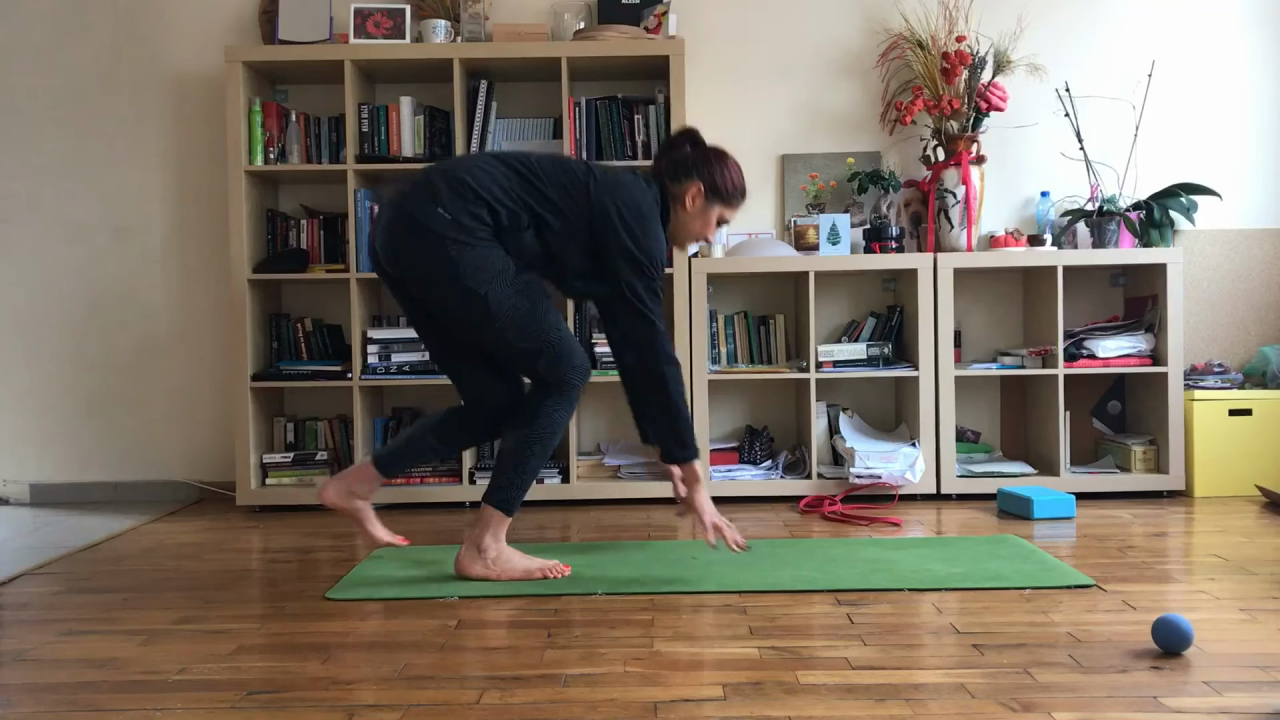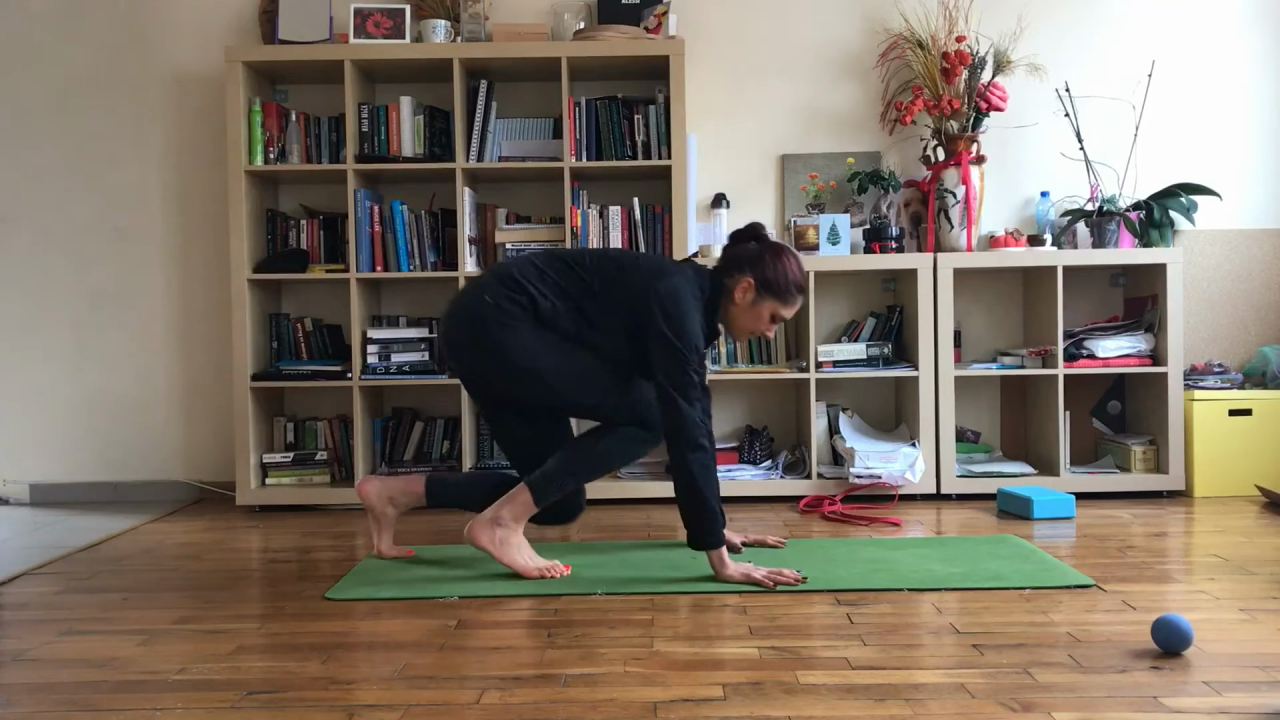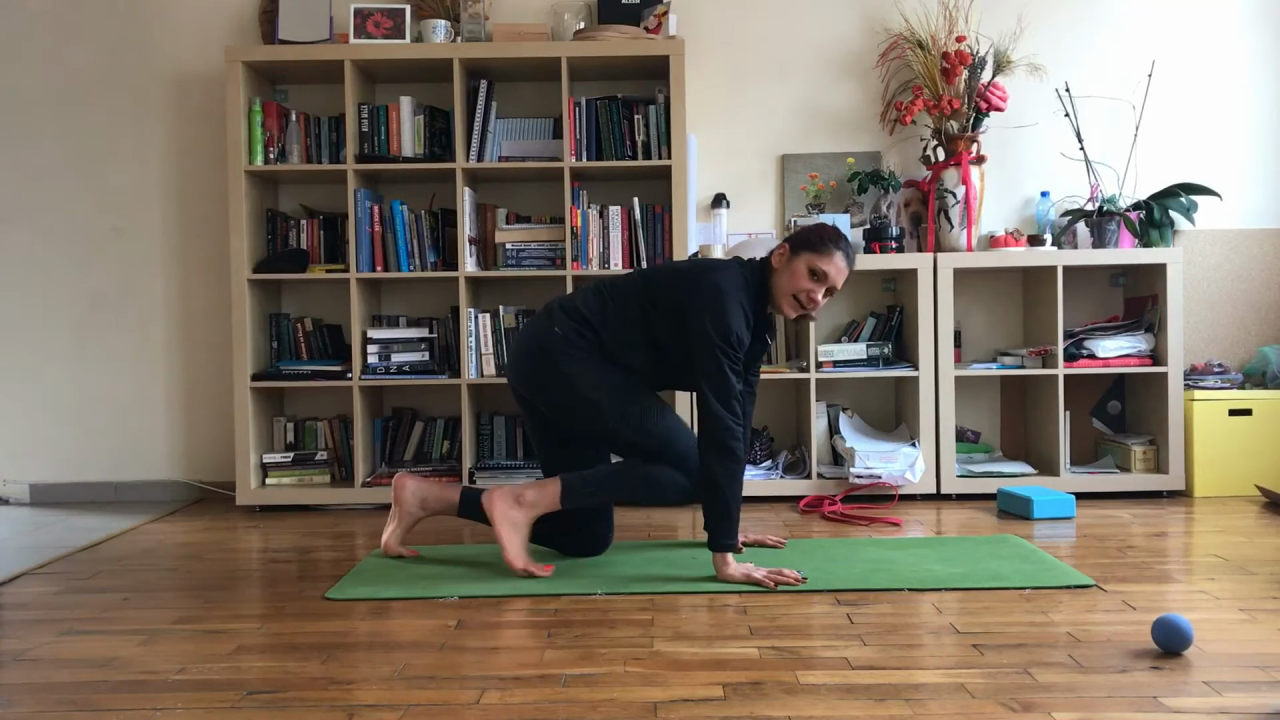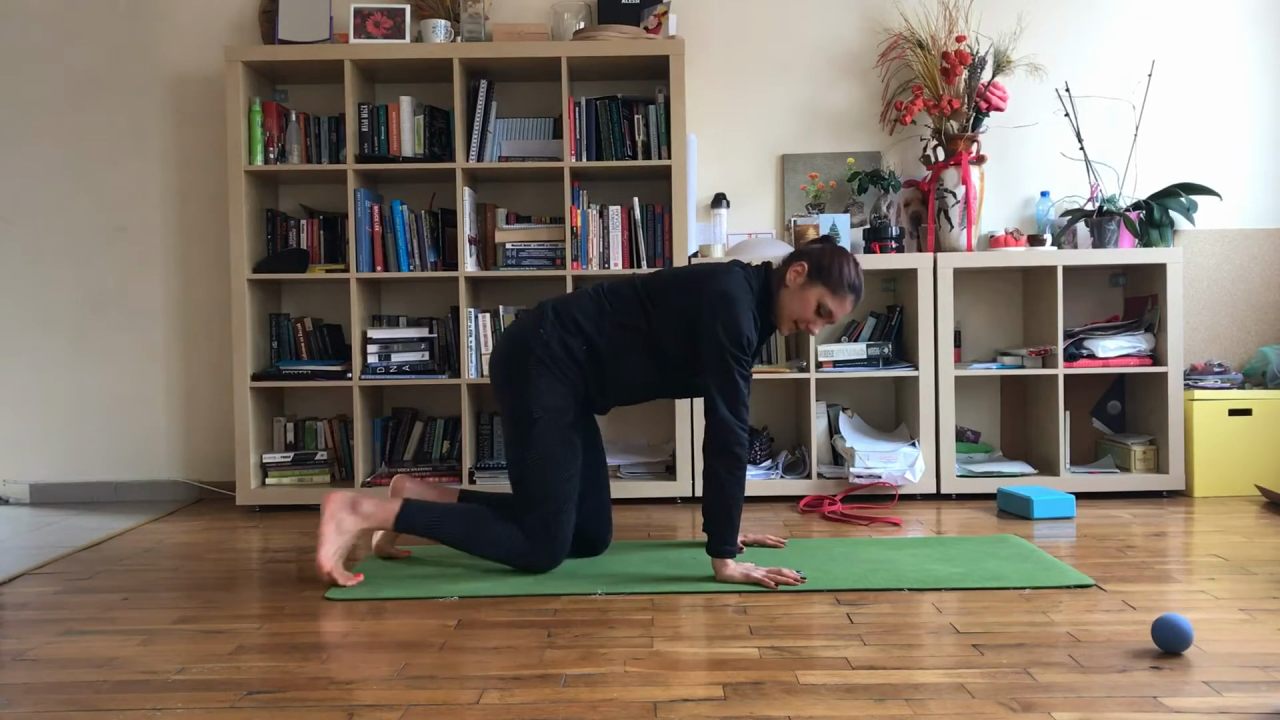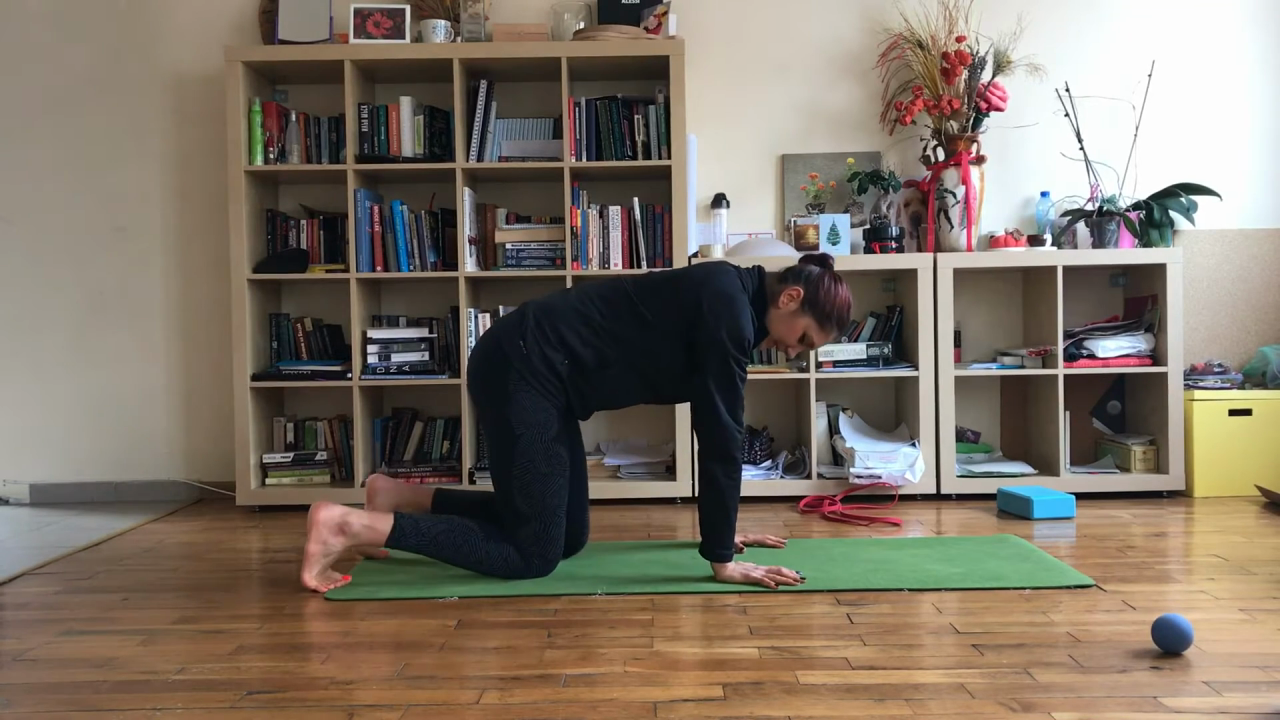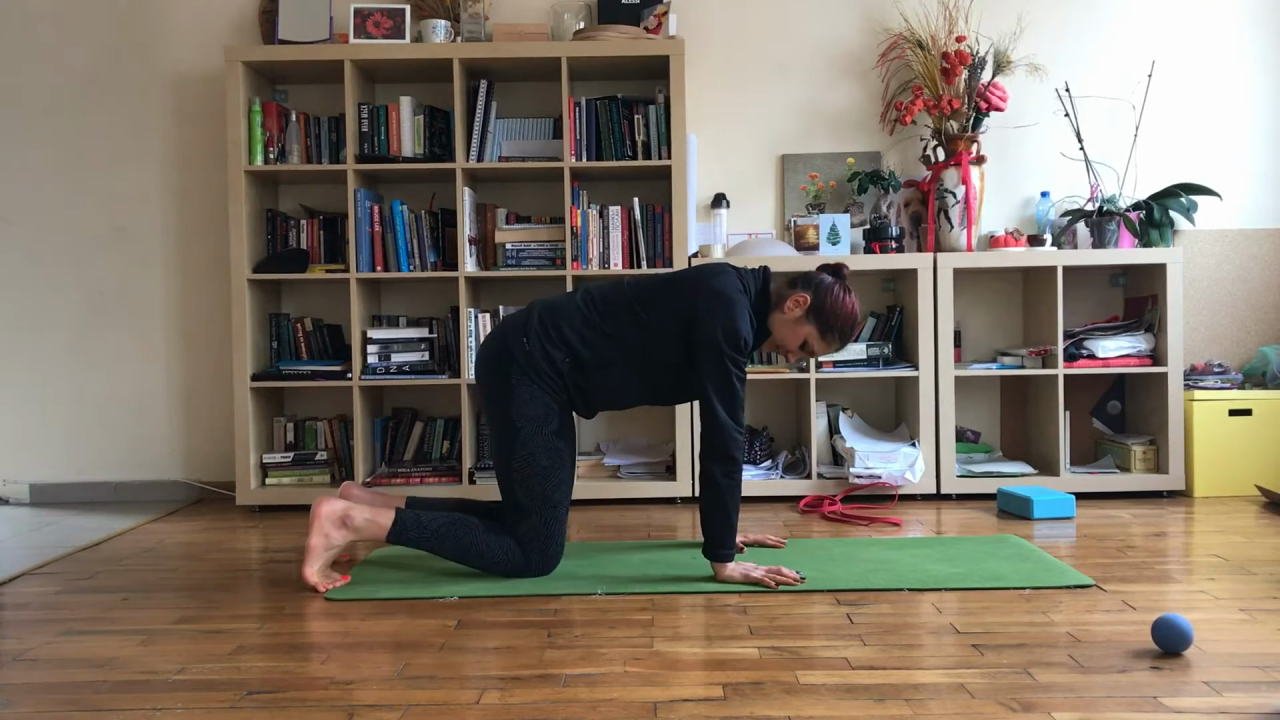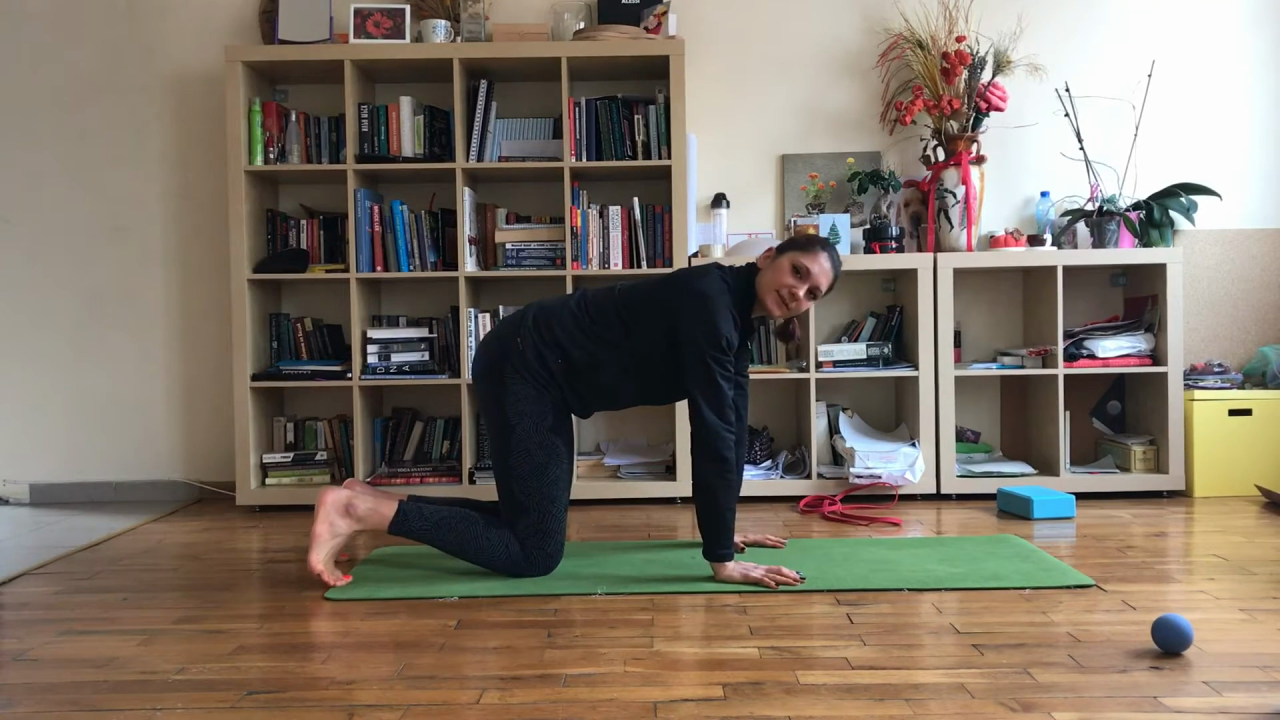
dt=0.5s
person 1, frame 1
left shoulder: (620, 202)
right shoulder: (636, 209)
left elbow: (627, 335)
right elbow: (651, 345)
left wrist: (665, 450)
right wrist: (691, 473)
left hip: (409, 229)
right hip: (443, 229)
left knee: (499, 403)
right knee: (563, 372)
left ankle: (355, 485)
right ankle: (485, 547)
person 1, frame 2
left shoulder: (694, 304)
right shoulder: (677, 299)
left elbow: (695, 421)
right elbow: (685, 428)
left wrist: (711, 527)
right wrist: (718, 557)
left hip: (498, 331)
right hip: (492, 321)
left knee: (557, 501)
right knee: (647, 416)
left ankle: (391, 493)
right ankle: (501, 523)
person 1, frame 3
left shoulder: (754, 313)
right shoulder: (724, 294)
left elbow: (735, 420)
right elbow: (719, 424)
left wrist: (726, 527)
right wrist: (724, 557)
left hip: (559, 361)
right hip: (556, 353)
left knee: (586, 537)
right knee: (689, 470)
left ankle: (425, 496)
right ankle: (522, 500)
person 1, frame 4
left shoulder: (748, 307)
right shoulder: (731, 299)
left elbow: (728, 423)
right elbow: (726, 430)
left wrist: (725, 526)
right wrist: (724, 558)
left hip: (556, 369)
right hip: (541, 361)
left knee: (591, 536)
right knee: (540, 546)
left ankle: (422, 495)
right ankle: (359, 510)
person 1, frame 5
left shoulder: (730, 303)
right shoulder: (729, 304)
left elbow: (713, 426)
right elbow: (721, 434)
left wrist: (721, 529)
right wrist: (721, 558)
left hip: (532, 368)
right hip: (521, 368)
left knee: (568, 534)
right knee: (533, 555)
left ankle: (400, 495)
right ankle: (346, 525)
person 1, frame 6
left shoulder: (740, 308)
right shoulder: (728, 304)
left elbow: (726, 426)
right elbow: (721, 434)
left wrist: (724, 528)
right wrist: (723, 558)
left hip: (537, 367)
right hip: (526, 364)
left knee: (534, 524)
right knee: (535, 553)
left ankle: (369, 501)
right ankle: (348, 519)
person 1, frame 7
left shoulder: (735, 316)
right shoulder: (711, 301)
left elbow: (731, 425)
right elbow: (711, 432)
left wrist: (724, 527)
right wrist: (722, 558)
left hip: (535, 371)
right hip: (520, 367)
left knee: (531, 523)
right knee: (535, 551)
left ankle: (371, 500)
right ankle: (355, 510)
